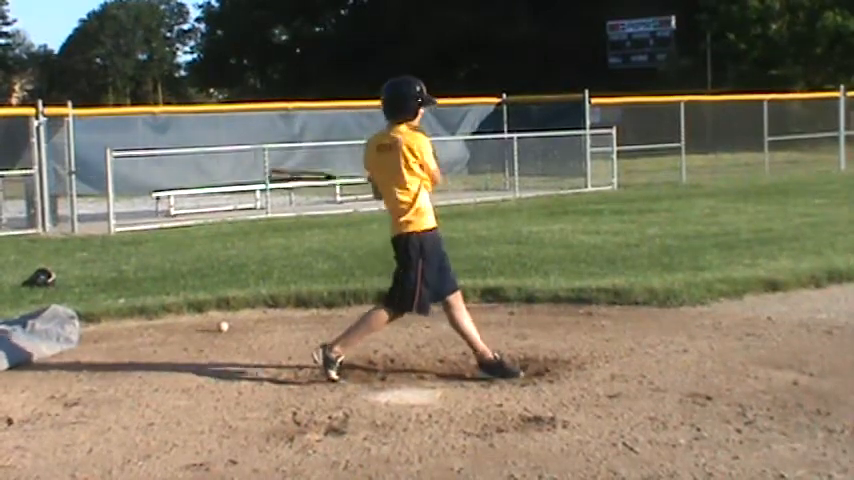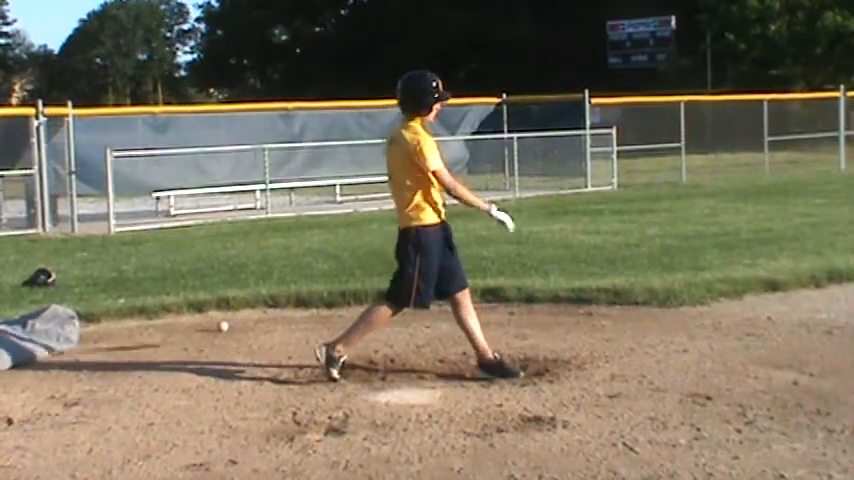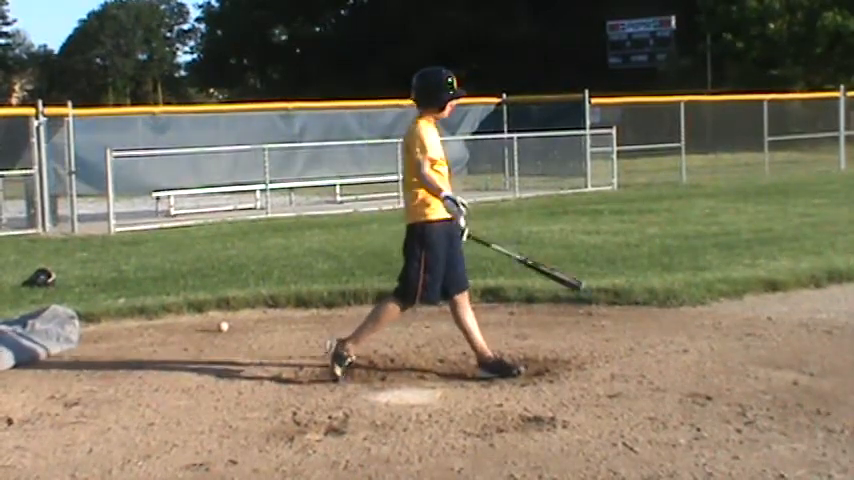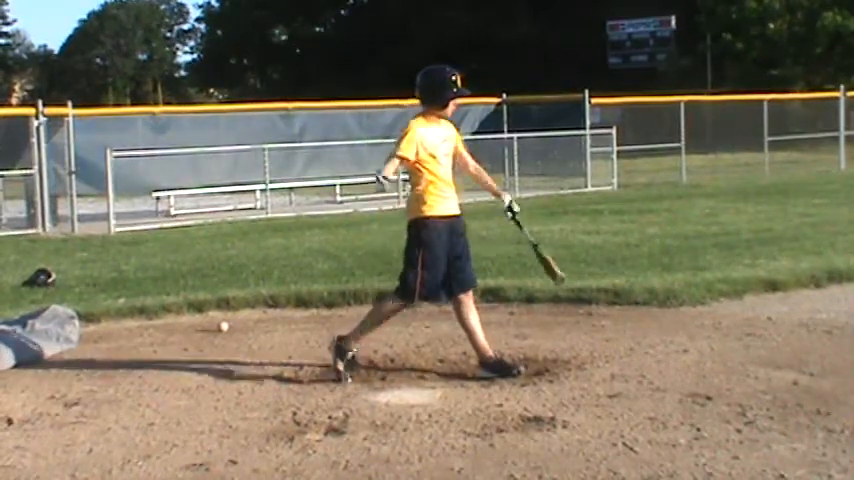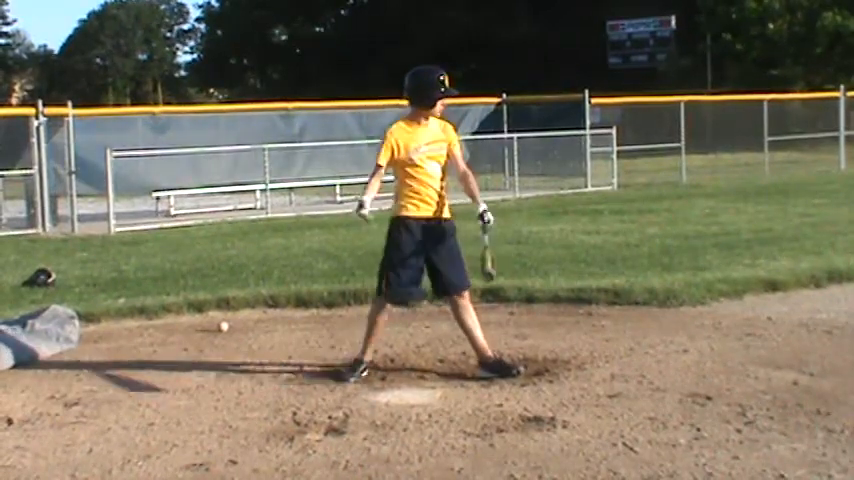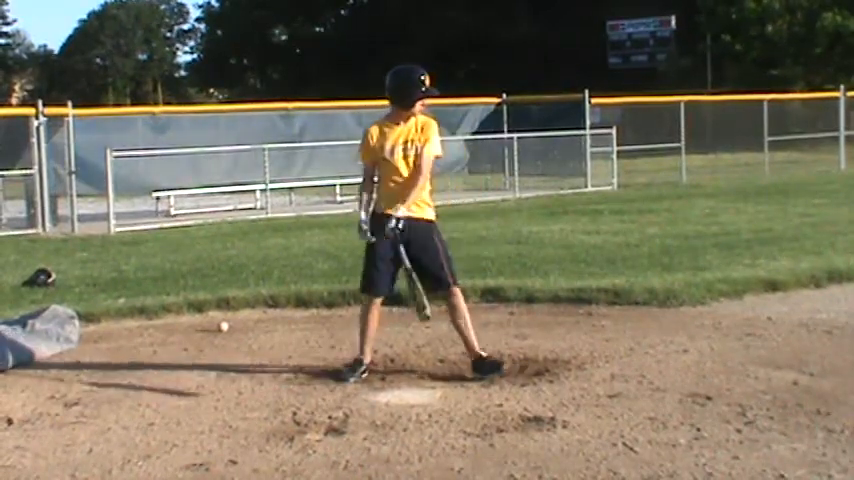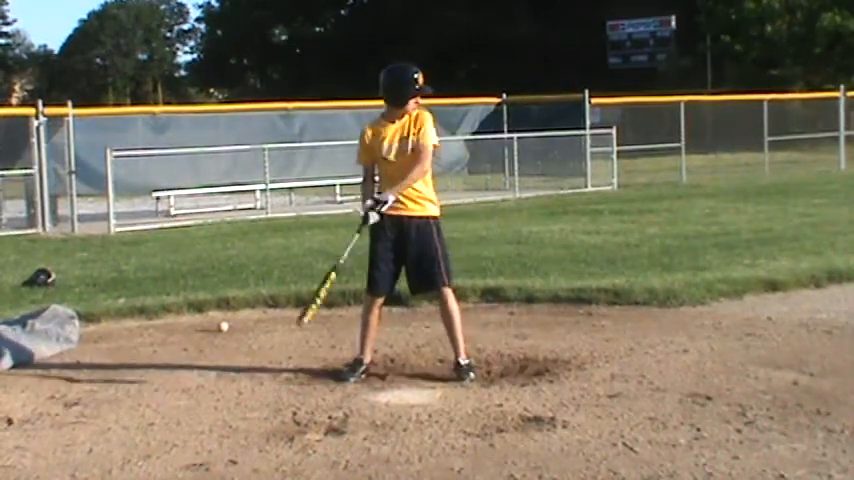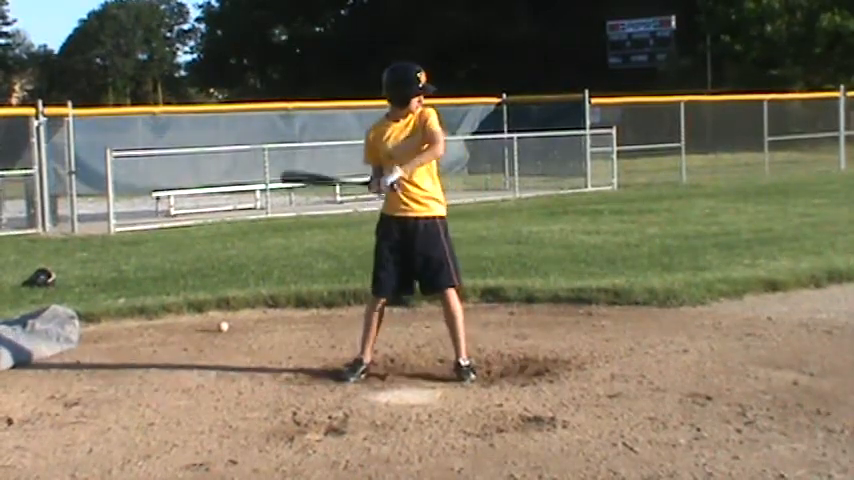
dt=0.2s
person 1, frame 1
left shoulder: (372, 146)
right shoulder: (418, 141)
left elbow: (377, 192)
right elbow: (436, 179)
left hip: (415, 232)
right hip: (418, 232)
left knee: (452, 296)
right knee: (396, 306)
left ankle: (486, 358)
right ankle: (333, 351)
person 1, frame 2
left shoulder: (395, 138)
right shoulder: (420, 139)
right elbow: (449, 186)
right wrist: (491, 209)
left hip: (434, 227)
right hip: (423, 228)
left knee: (460, 293)
right knee: (397, 301)
left ankle: (487, 358)
right ankle: (336, 349)
person 1, frame 3
left shoulder: (423, 130)
right shoulder: (423, 131)
right elbow: (423, 173)
left wrist: (457, 215)
right wrist: (446, 196)
left hip: (442, 223)
right hip: (428, 224)
left knee: (459, 294)
right knee: (406, 297)
left ankle: (486, 358)
right ankle: (346, 348)
person 1, frame 4
left shoulder: (448, 129)
right shoulder: (417, 128)
left elbow: (470, 166)
right elbow: (392, 163)
left wrist: (500, 194)
right wrist: (383, 176)
left hip: (451, 218)
right hip: (428, 220)
left knee: (463, 293)
right knee: (406, 294)
left ankle: (487, 358)
right ankle: (347, 344)
person 1, frame 5
left shoulder: (445, 130)
right shoulder: (397, 132)
left elbow: (462, 170)
right elbow: (378, 172)
left wrist: (479, 203)
right wrist: (366, 198)
left hip: (440, 221)
right hip: (408, 222)
left knee: (459, 293)
right knee: (389, 295)
left ankle: (486, 358)
right ankle: (363, 358)
person 1, frame 6
left shoulder: (427, 126)
right shoulder: (375, 132)
left elbow: (423, 174)
right elbow: (369, 178)
left wrist: (401, 210)
right wrist: (364, 214)
left hip: (420, 219)
right hip: (385, 219)
left knee: (450, 288)
right knee: (373, 294)
left ankle: (477, 356)
right ankle: (363, 359)
person 1, frame 7
left shoulder: (422, 119)
right shoulder: (371, 132)
left elbow: (424, 164)
right elbow: (369, 176)
left wrist: (391, 193)
right wrist: (370, 204)
left hip: (424, 216)
right hip: (388, 220)
left knee: (444, 288)
right knee: (375, 293)
left ankle: (461, 359)
right ankle: (363, 359)
person 1, frame 8
left shoulder: (427, 117)
right shoulder: (376, 132)
left elbow: (438, 148)
right elbow: (377, 175)
left wrist: (400, 170)
right wrist: (379, 182)
left hip: (430, 217)
right hip: (393, 220)
left knee: (448, 290)
right knee: (380, 295)
left ankle: (462, 360)
right ankle: (364, 359)
